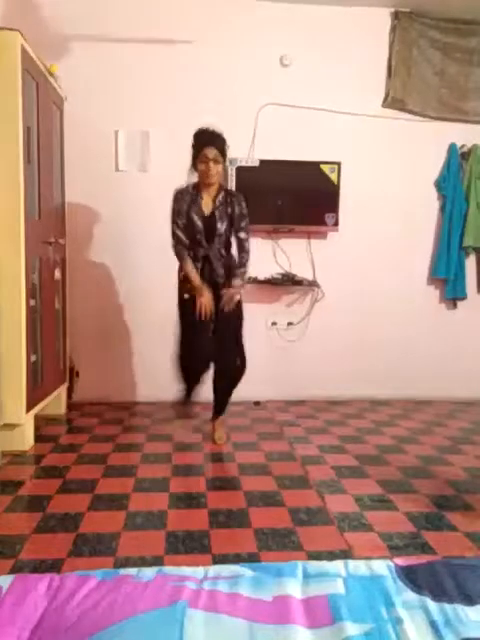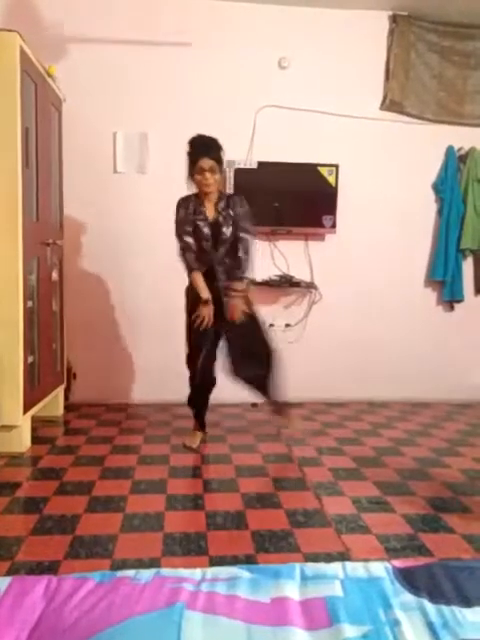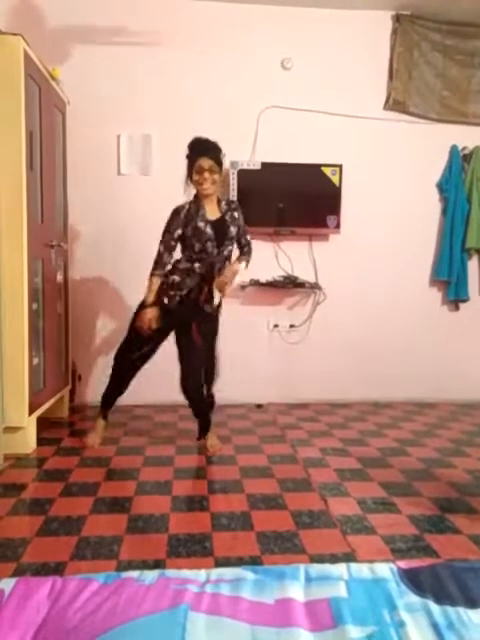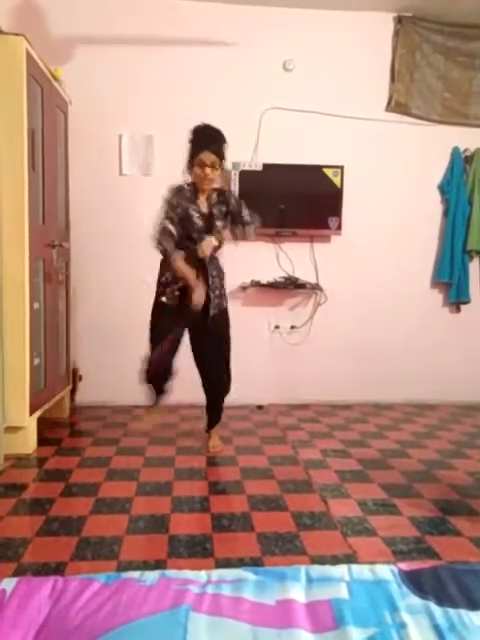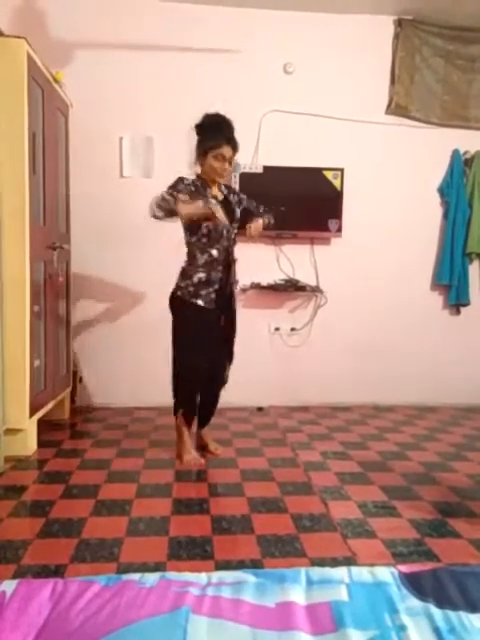
dt=1s
person 1, frame 1
left shoulder: (234, 201)
right shoulder: (184, 197)
left elbow: (242, 245)
right elbow: (180, 246)
left wrist: (236, 286)
right wrist: (199, 287)
left hip: (226, 284)
right hip: (194, 284)
left knee: (232, 358)
right knee: (197, 353)
left ankle: (218, 417)
right ankle: (186, 405)
person 1, frame 2
left shoulder: (236, 204)
right shoulder: (186, 207)
left elbow: (243, 248)
right elbow: (189, 256)
left wrist: (237, 293)
right wrist: (204, 300)
left hip: (230, 292)
right hip: (200, 295)
left knee: (248, 361)
right knee: (200, 365)
right ankle: (198, 426)
person 1, frame 3
left shoulder: (233, 210)
right shoulder: (183, 213)
left elbow: (246, 248)
right elbow: (162, 259)
left wrist: (232, 267)
right wrist: (149, 303)
left hip: (204, 301)
right hip: (173, 294)
left knee: (197, 373)
right knee: (130, 355)
left ankle: (206, 431)
right ankle: (102, 418)
person 1, frame 4
left shoulder: (225, 199)
right shoulder: (178, 195)
left elbow: (249, 224)
right elbow: (163, 241)
left wrist: (217, 238)
right wrist: (191, 280)
left hip: (212, 294)
right hip: (174, 292)
left knee: (217, 368)
right knee: (159, 360)
left ankle: (212, 430)
right ankle: (156, 404)
person 1, frame 5
left shoulder: (231, 194)
right shoulder: (188, 188)
left elbow: (259, 211)
right elbow: (160, 207)
left wrist: (259, 220)
right wrist: (206, 209)
left hip: (224, 293)
right hip: (194, 294)
left knee: (218, 369)
right knee: (193, 367)
left ankle: (200, 431)
right ankle: (183, 436)
